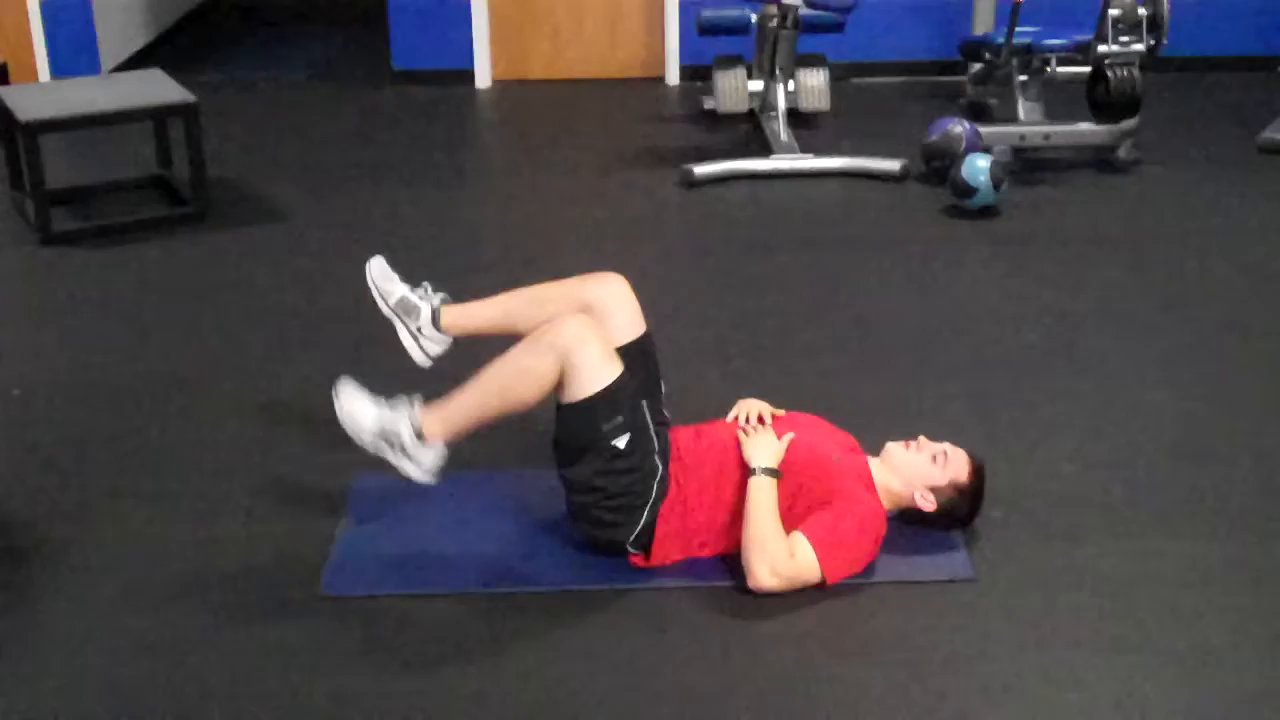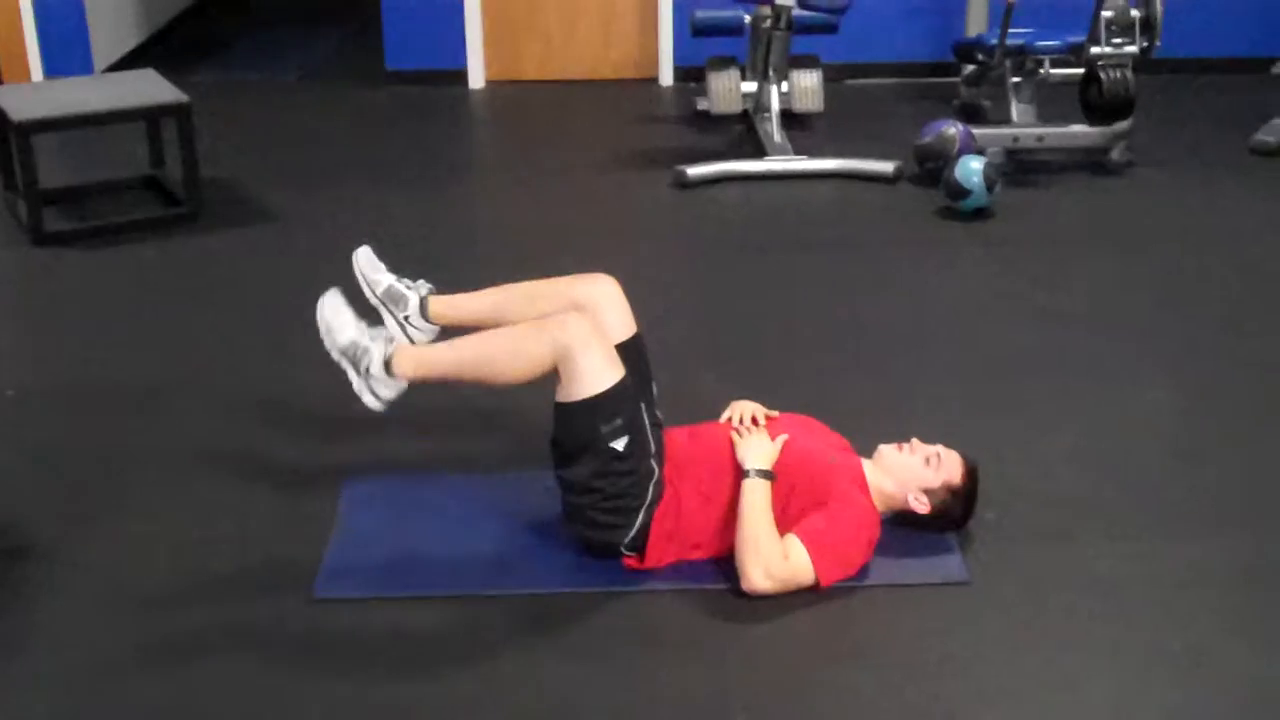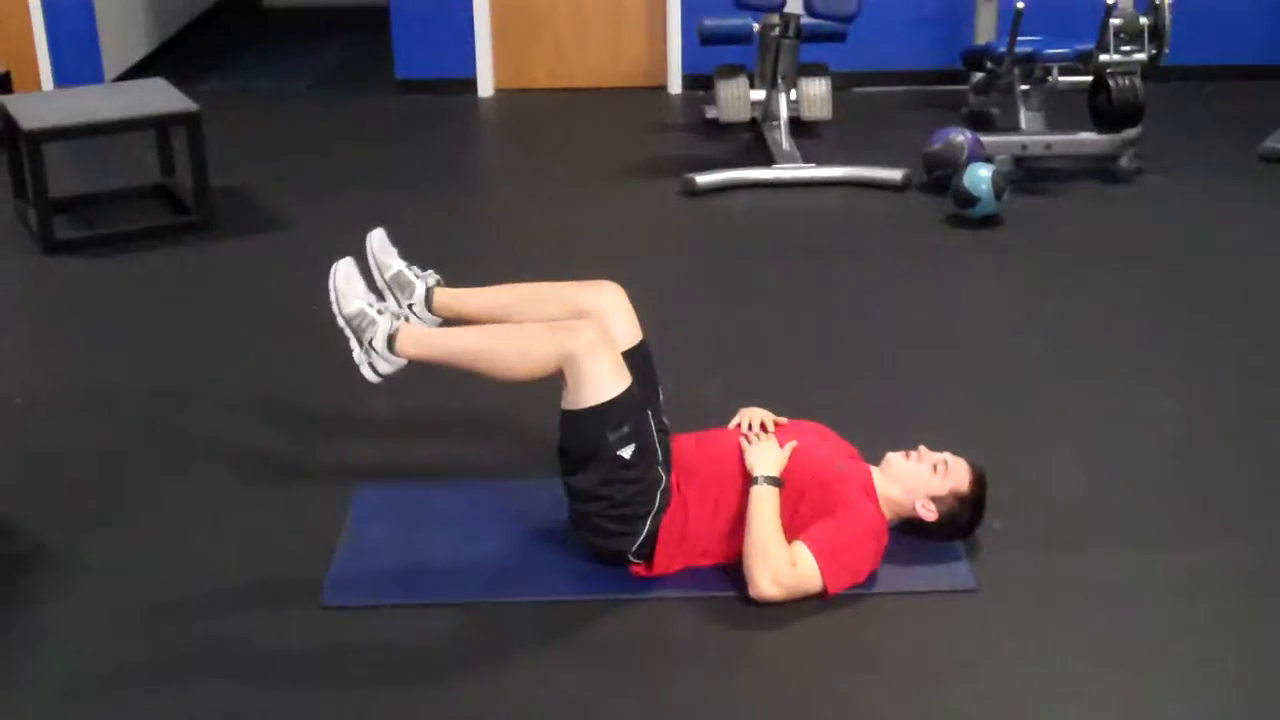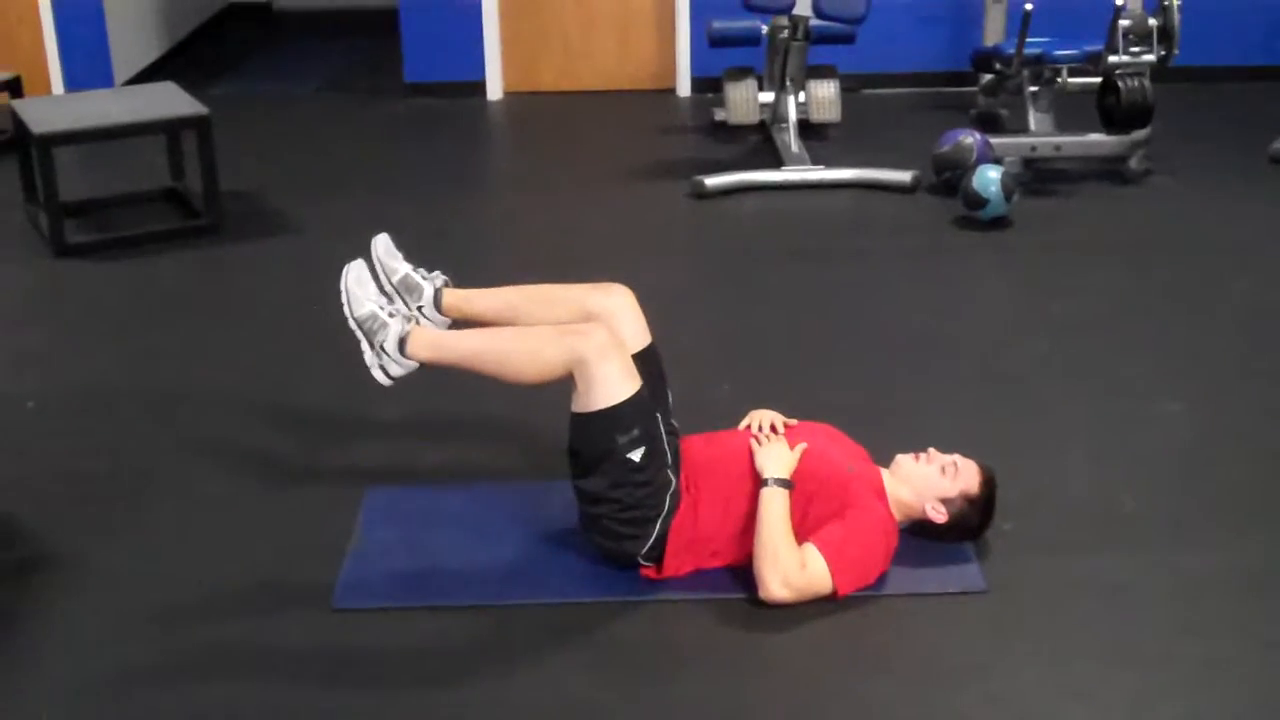
dt=0.2s
person 1, frame 1
left shoulder: (861, 518)
right shoulder: (848, 455)
left elbow: (765, 572)
left wrist: (762, 469)
right wrist: (754, 410)
left hip: (636, 508)
right hip: (659, 453)
left knee: (573, 333)
right knee: (606, 291)
left ankle: (422, 434)
right ankle: (437, 321)
person 1, frame 2
left shoulder: (854, 521)
right shoulder: (840, 456)
left elbow: (759, 574)
left wrist: (758, 470)
right wrist: (749, 413)
left hip: (630, 509)
right hip: (654, 457)
left knee: (576, 333)
right knee: (597, 293)
left ankle: (389, 364)
right ankle: (423, 311)
person 1, frame 3
left shoulder: (861, 528)
right shoulder: (847, 461)
left elbow: (767, 582)
left wrist: (765, 476)
right wrist: (757, 420)
left hip: (638, 516)
right hip: (660, 461)
left knee: (582, 340)
right knee: (604, 299)
left ankle: (394, 342)
right ankle: (427, 300)
person 1, frame 4
left shoulder: (871, 531)
right shoulder: (856, 465)
left elbow: (777, 584)
left wrist: (775, 479)
right wrist: (767, 422)
left hip: (647, 520)
right hip: (669, 464)
left knee: (593, 343)
right knee: (611, 301)
left ankle: (404, 345)
right ankle: (436, 302)
